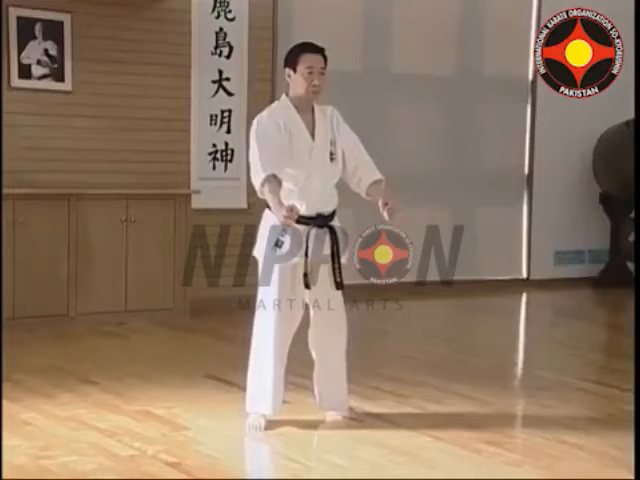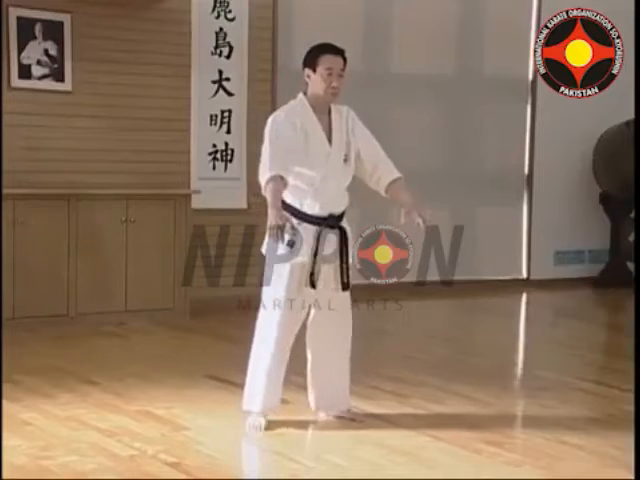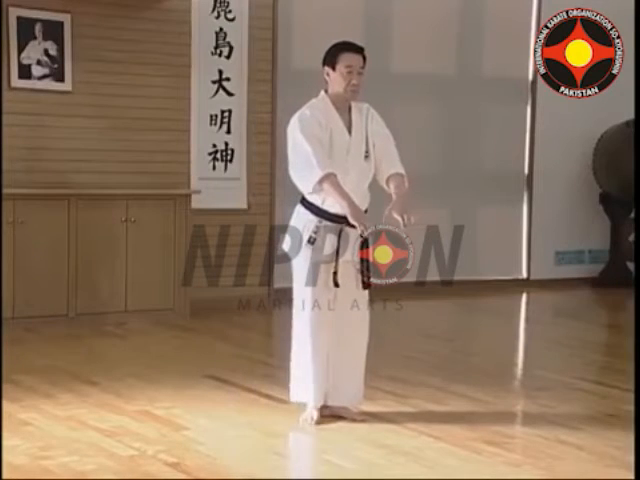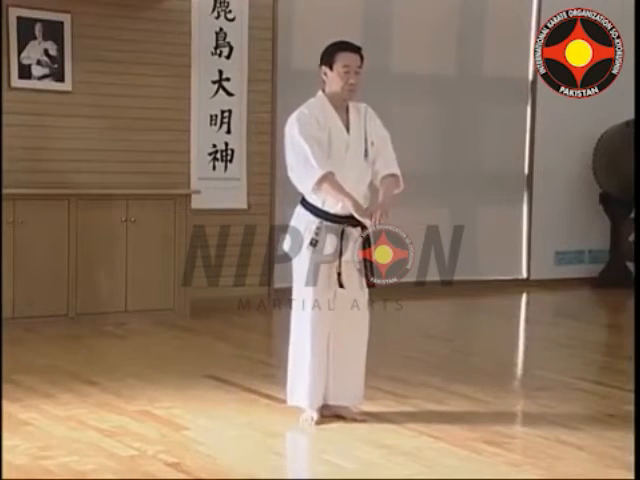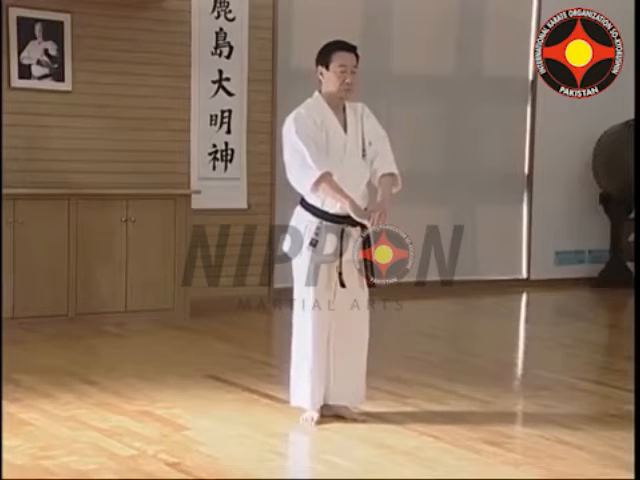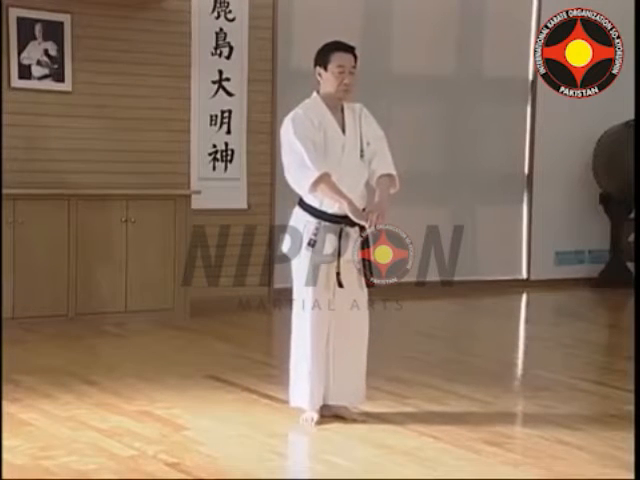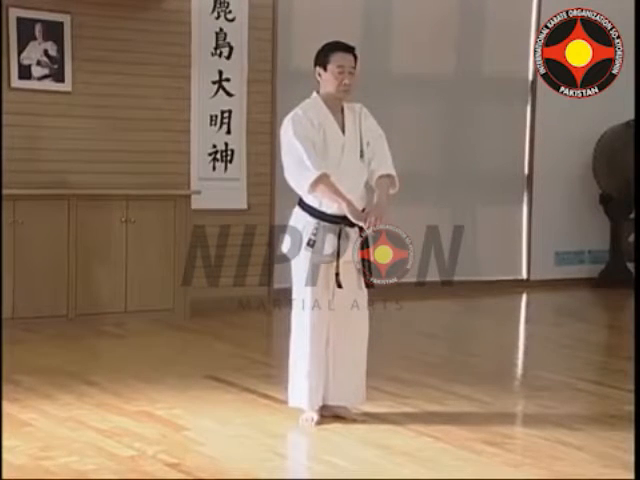
dt=0.7s
person 1, frame 1
left shoulder: (332, 119)
right shoulder: (269, 122)
left elbow: (359, 167)
right elbow: (265, 170)
left wrist: (382, 197)
right wrist: (278, 206)
left hip: (324, 232)
right hip: (285, 231)
left knee: (331, 319)
right knee: (275, 319)
left ankle: (333, 400)
right ankle: (260, 406)
person 1, frame 2
left shoulder: (347, 119)
right shoulder: (285, 120)
left elbow: (378, 166)
right elbow: (272, 167)
left wrist: (406, 201)
right wrist: (274, 207)
left hip: (332, 231)
right hip: (295, 229)
left knee: (335, 317)
right knee: (279, 316)
left ankle: (329, 400)
right ankle: (258, 406)
person 1, frame 3
left shoulder: (369, 117)
right shoulder: (307, 119)
left elbow: (389, 163)
right elbow: (316, 169)
left wrist: (398, 197)
right wrist: (349, 205)
left hip: (353, 229)
right hip: (316, 225)
left knee: (352, 316)
right knee: (314, 314)
left ankle: (339, 398)
right ankle: (313, 399)
person 1, frame 4
left shoulder: (367, 117)
right shoulder: (305, 118)
left elbow: (386, 165)
right elbow: (315, 171)
left wrist: (383, 202)
right wrist: (354, 204)
left hip: (353, 230)
right hip: (317, 227)
left knee: (352, 315)
right knee: (313, 314)
left ankle: (339, 397)
right ankle: (310, 401)
person 1, frame 5
left shoulder: (363, 117)
right shoulder: (302, 120)
left elbow: (384, 164)
right elbow: (311, 172)
left wrist: (382, 201)
right wrist: (352, 205)
left hip: (353, 230)
right hip: (317, 227)
left knee: (353, 316)
right knee: (314, 315)
left ankle: (339, 398)
right ankle: (311, 401)
person 1, frame 6
left shoulder: (362, 117)
right shoulder: (300, 120)
left elbow: (381, 163)
right elbow: (308, 172)
left wrist: (380, 200)
right wrist: (350, 204)
left hip: (352, 231)
right hip: (316, 228)
left knee: (352, 316)
right knee: (313, 315)
left ankle: (338, 397)
right ankle: (311, 401)
person 1, frame 7
left shoulder: (362, 117)
right shoulder: (300, 119)
left elbow: (381, 164)
right elbow: (306, 172)
left wrist: (380, 201)
right wrist: (348, 205)
left hip: (352, 232)
right hip: (315, 228)
left knee: (352, 317)
right knee: (312, 316)
left ankle: (337, 397)
right ankle: (310, 401)
